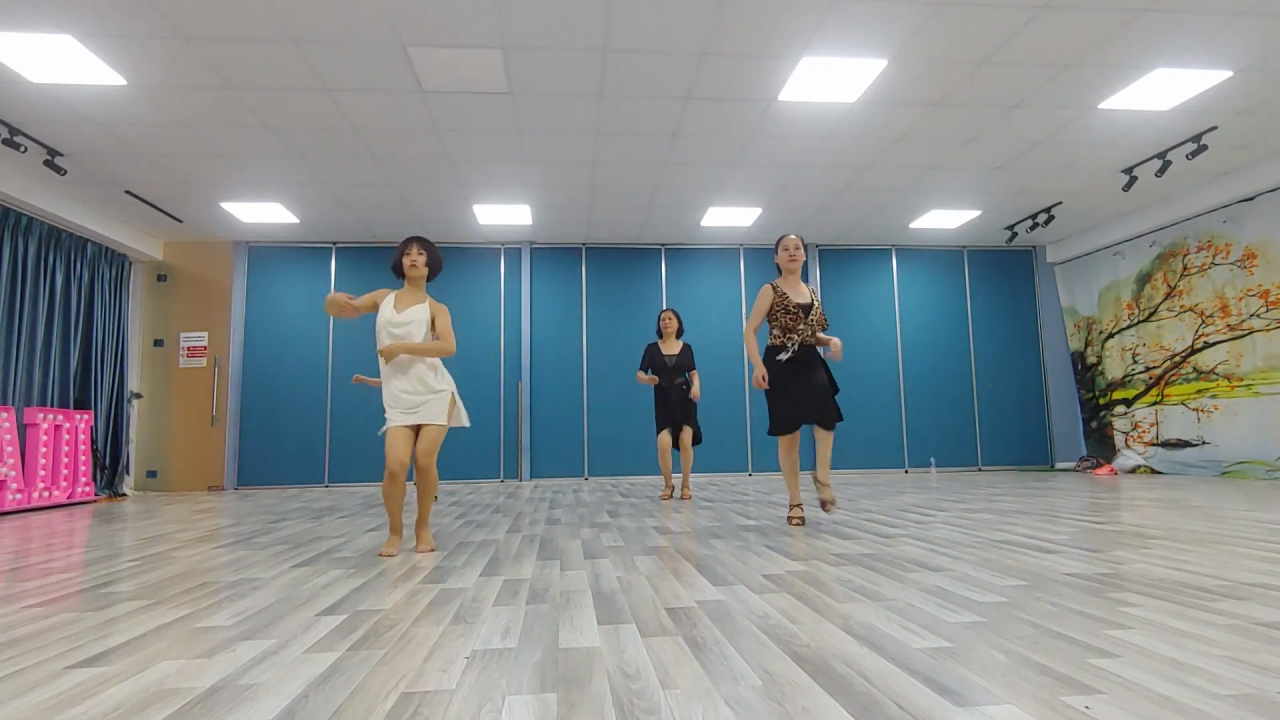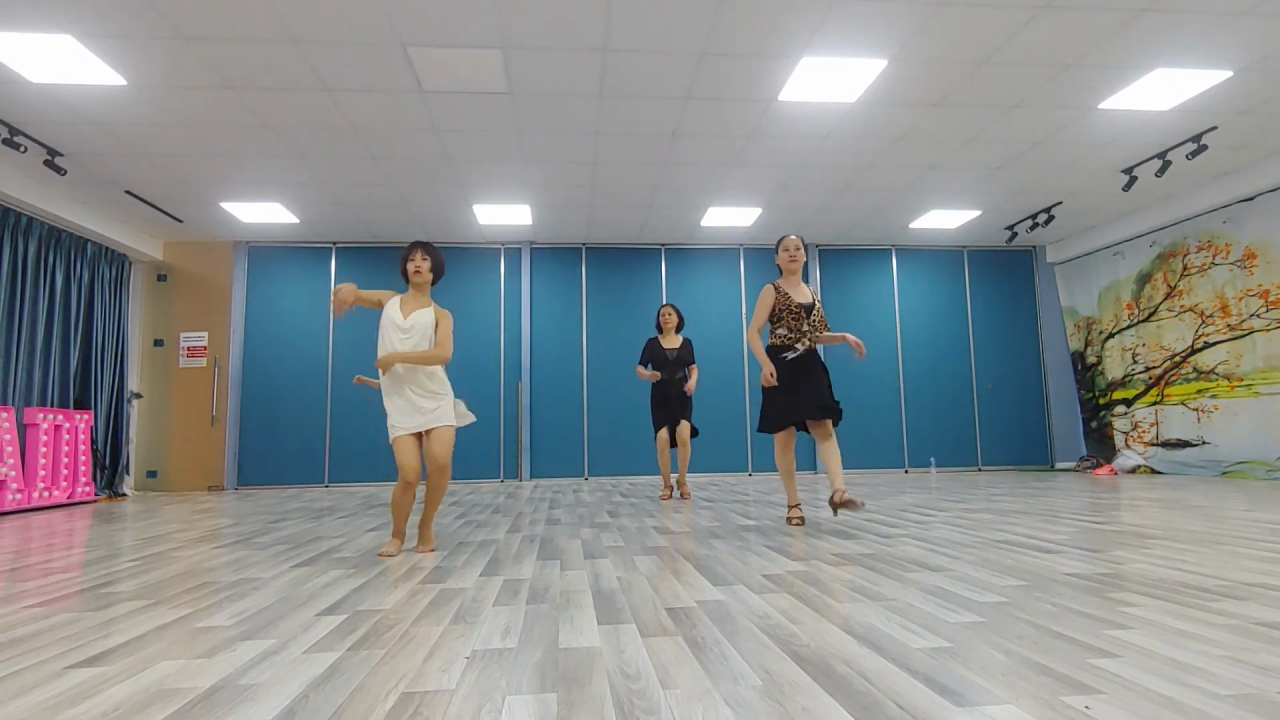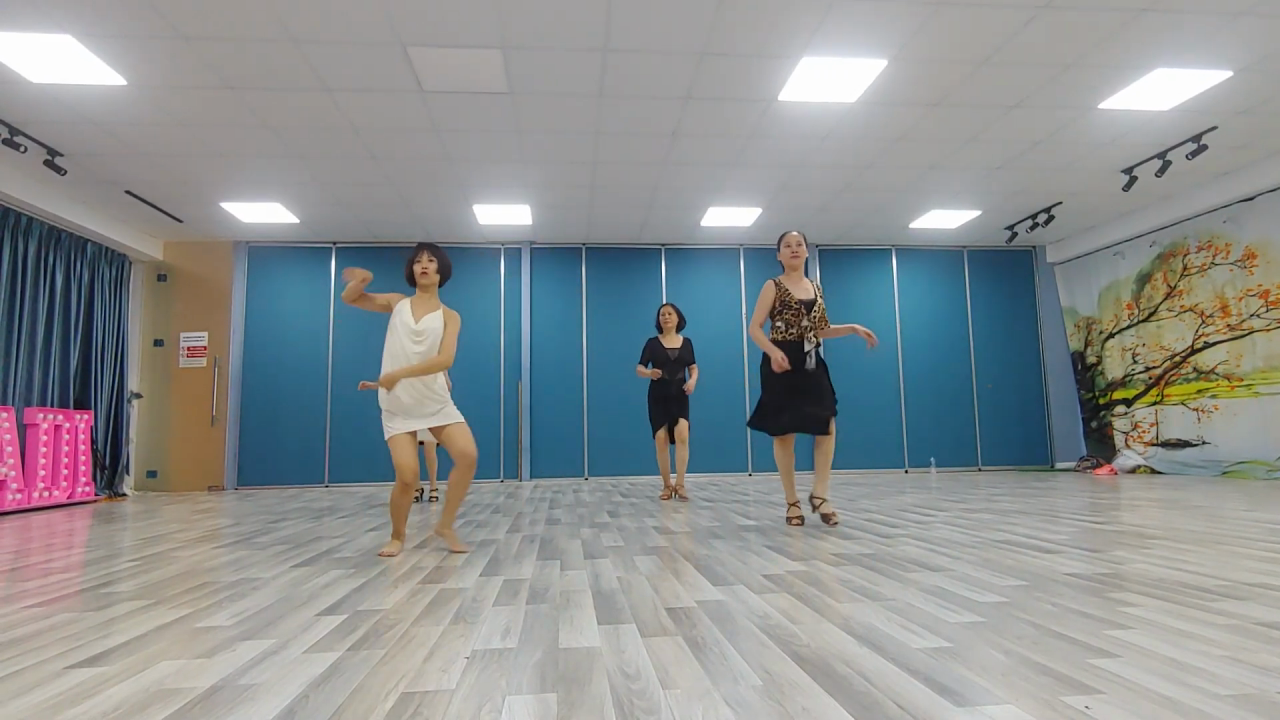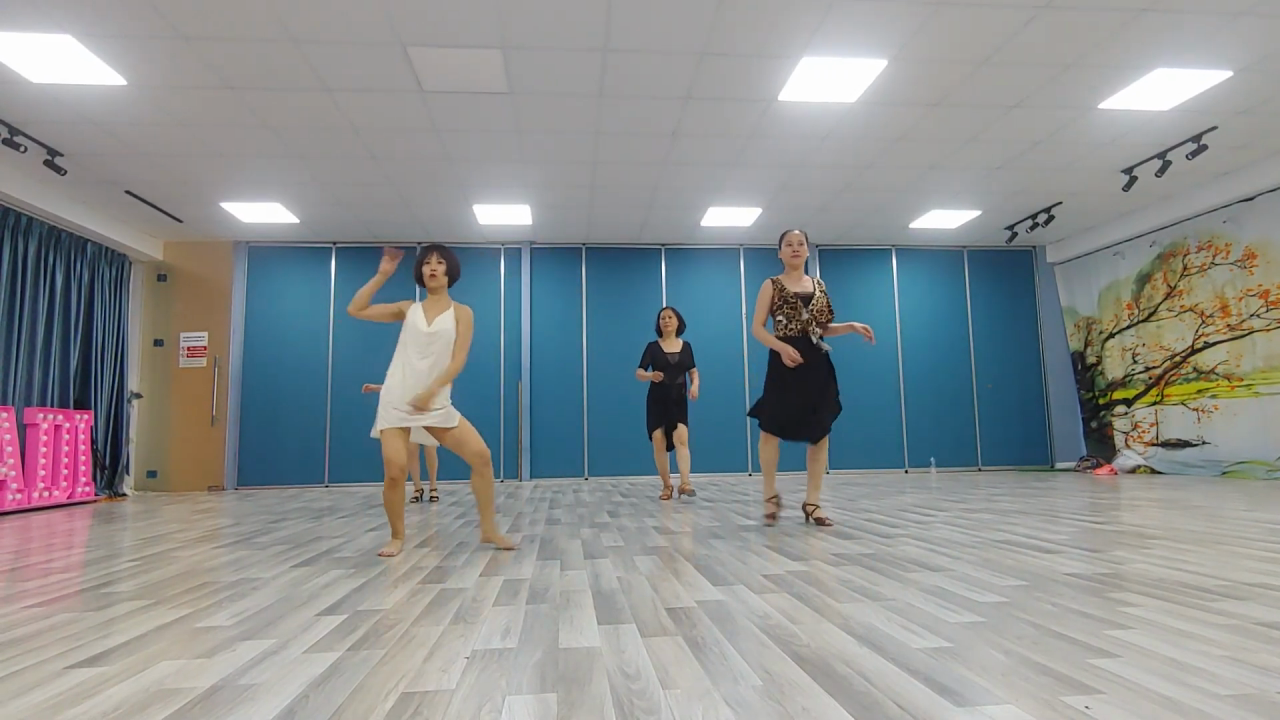
dt=0.1s
person 1, frame 1
left shoulder: (437, 309)
right shoulder: (383, 298)
left elbow: (448, 347)
right elbow: (343, 310)
left wrist: (400, 347)
right wrist: (334, 301)
left hip: (436, 394)
right hip: (400, 399)
left knee: (424, 463)
right knee: (396, 467)
left ankle: (423, 527)
right ankle: (395, 532)
person 1, frame 2
left shoulder: (441, 314)
right shoulder: (388, 300)
left elbow: (444, 354)
right elbow: (343, 303)
left wrist: (398, 357)
right wrist: (343, 291)
left hip: (437, 400)
right hip: (401, 404)
left knee: (440, 463)
right knee: (409, 476)
left ankle: (426, 527)
right ankle: (397, 535)
person 1, frame 3
left shoulder: (450, 316)
right shoulder: (395, 304)
left elbow: (445, 358)
right elbow: (349, 299)
left wrist: (402, 373)
right wrist: (354, 281)
left hip: (435, 400)
right hip: (397, 405)
left knee: (467, 456)
right knee: (407, 477)
left ankle: (445, 524)
right ankle: (397, 536)
person 1, frame 4
left shoulder: (462, 313)
right shoulder: (407, 309)
left elbow: (459, 360)
right elbow: (356, 311)
left wrist: (432, 390)
right wrist: (382, 275)
left hip: (438, 403)
right hip: (396, 401)
left knee: (481, 455)
right knee: (395, 471)
left ankle: (489, 529)
right ankle: (397, 536)
person 2, frame 1
left shoulder: (811, 292)
right shoulder: (769, 290)
right elbow: (750, 332)
left wrist: (830, 340)
right wrist: (758, 365)
left hip: (809, 363)
right hip: (779, 365)
left knee: (824, 419)
right knee: (788, 433)
left ankle: (823, 479)
right ankle: (795, 503)
person 2, frame 2
left shoulder: (812, 293)
right shoulder: (772, 291)
right elbow: (753, 332)
left wrist: (844, 337)
right wrist: (765, 363)
left hip: (809, 364)
right hip: (783, 365)
left knee: (823, 425)
right knee: (784, 435)
left ankle: (838, 491)
right ankle: (793, 504)
person 2, frame 3
left shoulder: (815, 288)
right shoulder: (773, 287)
right elbow: (754, 328)
left wrist: (852, 328)
right wrist: (772, 351)
left hip: (811, 363)
right hip: (782, 365)
left knee: (826, 426)
right knee: (783, 434)
left ankle: (820, 496)
right ankle: (792, 501)
person 2, frame 4
left shoulder: (818, 285)
right shoulder: (771, 285)
right elbow: (757, 327)
left wrist: (851, 326)
right wrist: (781, 347)
left hip: (816, 360)
right hip: (785, 362)
left knee: (821, 432)
right knee: (771, 428)
left ankle: (812, 502)
right ankle: (771, 495)
person 3, frame 1
left shoulder: (686, 348)
right shoulder: (652, 348)
left elbow: (693, 373)
right elbow: (639, 374)
left wrist: (696, 386)
right wrist: (647, 379)
left hip: (684, 401)
right hip: (663, 402)
left knee: (686, 443)
right knee: (663, 444)
left ankle: (686, 485)
right ankle: (668, 485)
person 3, frame 2
left shoulder: (686, 343)
right shoulder: (652, 343)
left elbow: (693, 368)
right elbow: (639, 369)
left wrist: (692, 380)
right wrist: (648, 375)
left hip: (681, 397)
right hip: (660, 398)
left knee: (683, 437)
right knee: (662, 441)
left ankle: (682, 481)
right ankle: (667, 485)
person 3, frame 3
left shoulder: (686, 342)
right shoulder: (652, 343)
left elbow: (693, 367)
right elbow: (639, 369)
left wrist: (692, 379)
right wrist: (649, 373)
left hip: (679, 397)
right hip: (658, 397)
left knee: (682, 436)
right knee: (661, 440)
left ankle: (680, 483)
right ankle: (667, 485)
person 3, frame 4
left shoulder: (686, 346)
right shoulder: (653, 347)
left elbow: (693, 371)
right elbow: (639, 373)
left wrist: (695, 385)
right wrist: (650, 375)
left hip: (679, 400)
right hip: (657, 400)
left knee: (681, 438)
right knee: (658, 441)
left ankle: (685, 483)
right ankle: (667, 485)
